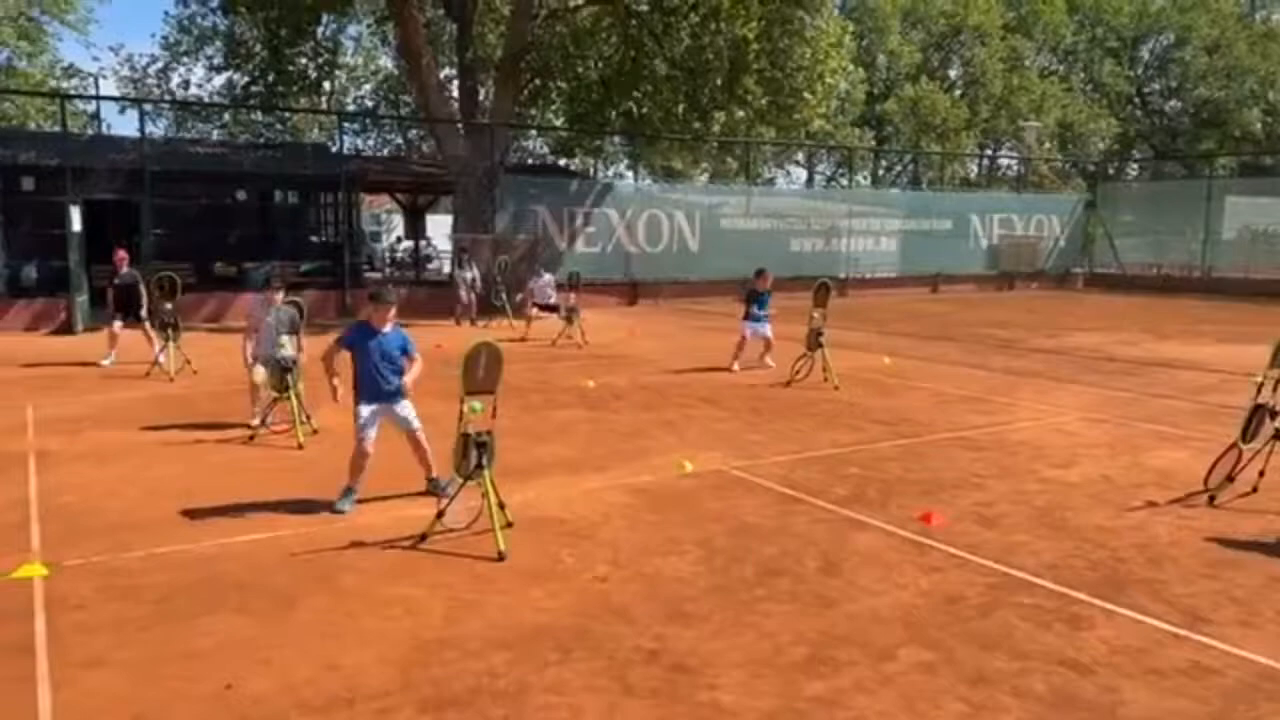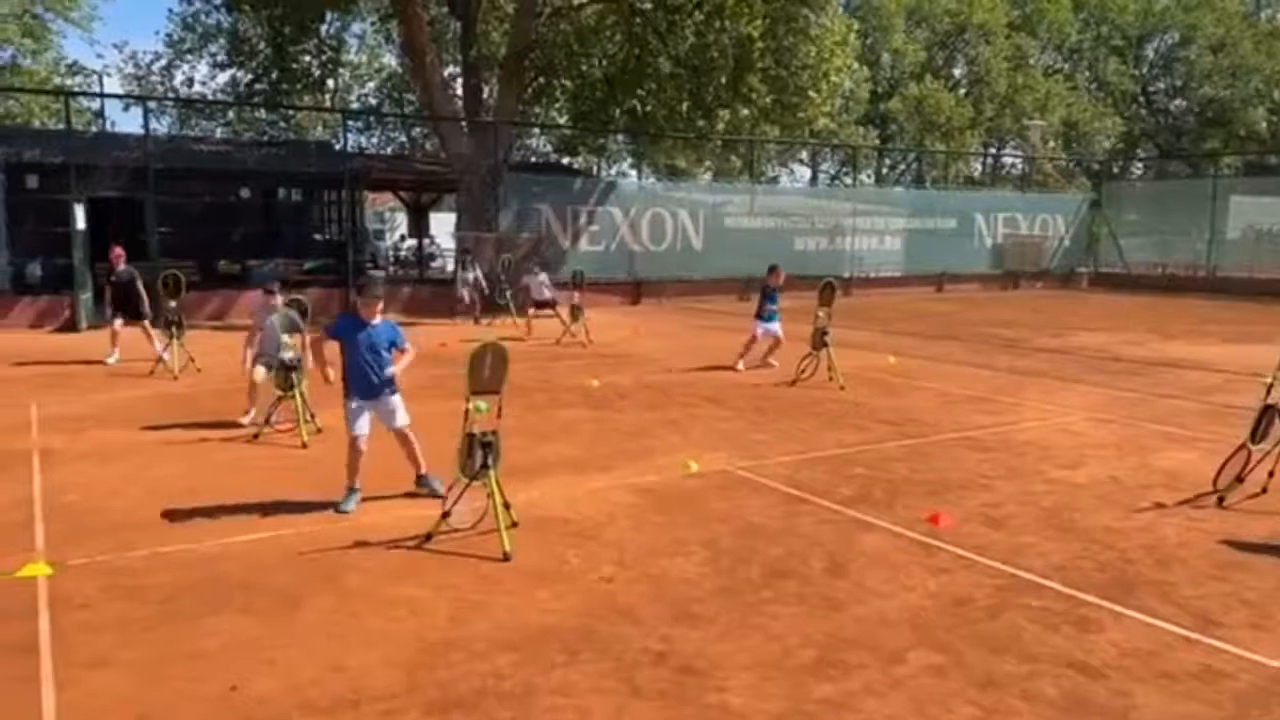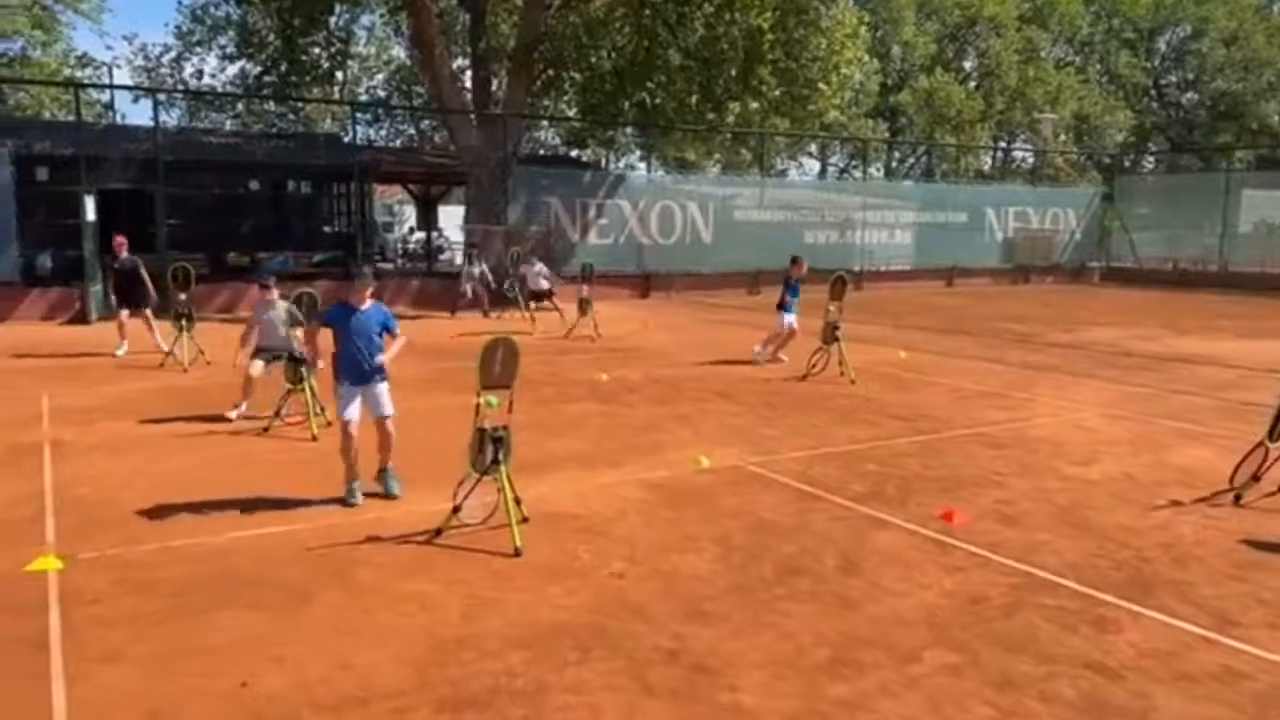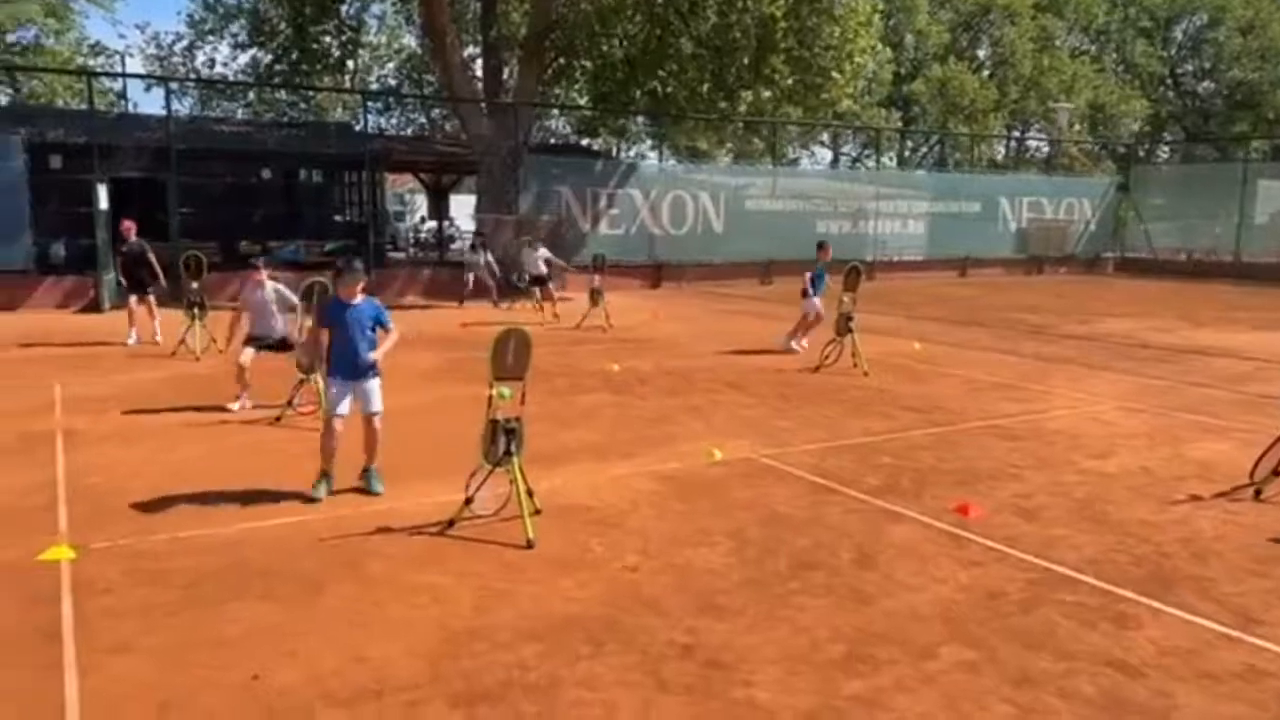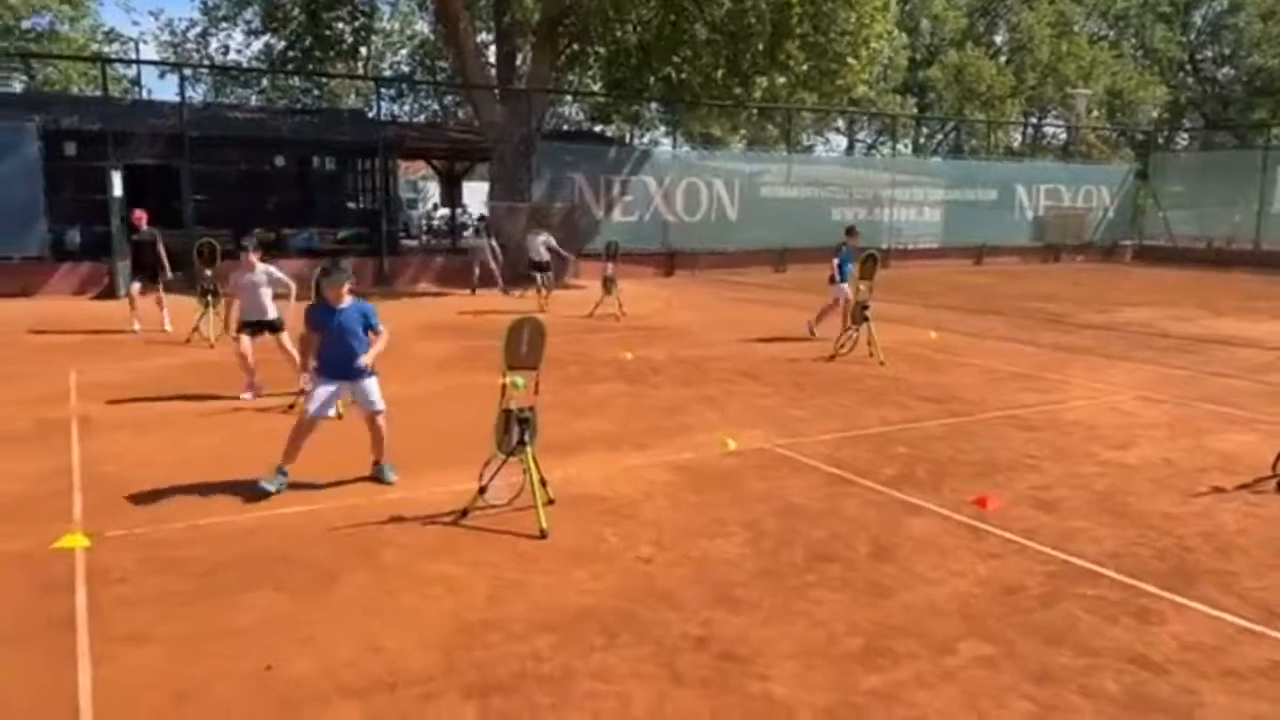
dt=0.1s
person 1, frame 1
left shoulder: (400, 335)
right shoulder: (356, 332)
left elbow: (417, 360)
right elbow: (330, 355)
left wrist: (410, 377)
right wrist: (333, 382)
left hip: (397, 398)
right hip: (367, 401)
left knee: (418, 439)
right knee: (365, 447)
left ankle: (433, 481)
right ankle: (351, 490)
person 1, frame 2
left shoulder: (389, 327)
right shoulder: (344, 323)
left elbow: (408, 351)
right elbow: (317, 341)
left wrist: (397, 368)
right wrist: (325, 367)
left hip: (386, 392)
right hip: (357, 395)
left knee: (406, 435)
right knee: (358, 445)
left ankle: (422, 477)
right ankle: (353, 490)
person 1, frame 3
left shoulder: (381, 312)
right shoulder: (335, 311)
left elbow: (399, 337)
right elbow: (311, 331)
left wrist: (387, 355)
right wrist: (315, 356)
left hip: (375, 379)
right hip: (346, 381)
left knee: (387, 429)
right knee: (349, 431)
left ankle: (385, 472)
right ankle: (352, 482)
person 1, frame 4
left shoulder: (373, 307)
right shoulder: (329, 307)
left elbow: (392, 332)
right elbow: (316, 334)
left wrist: (379, 352)
right wrist: (312, 358)
left hip: (367, 375)
right hip: (338, 376)
left knee: (374, 425)
right knee: (334, 426)
left ankle: (369, 471)
right ankle: (325, 476)
person 1, frame 5
left shoulder: (363, 309)
right shoulder: (315, 310)
left elbow: (382, 334)
right elbow: (307, 338)
left wrist: (370, 355)
right wrist: (304, 368)
left hip: (361, 375)
right hip: (326, 377)
left knee: (378, 422)
right knee: (307, 422)
left ankle: (380, 465)
right ankle: (282, 472)
